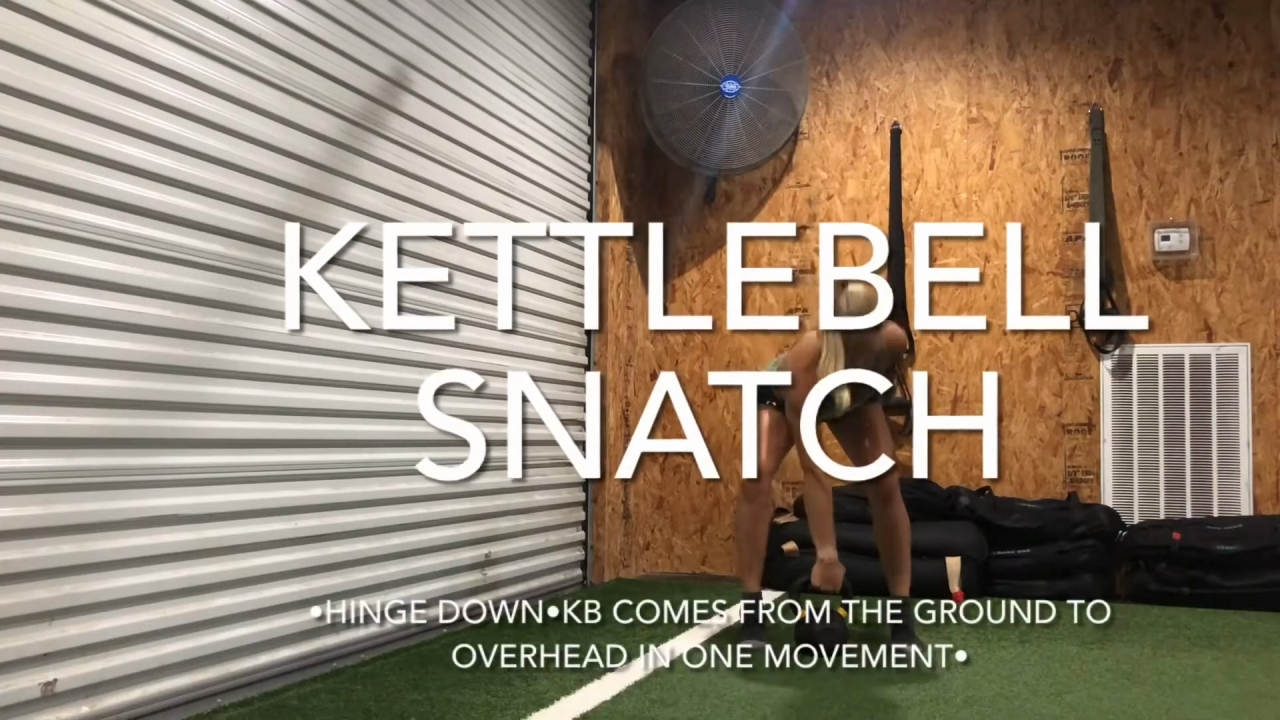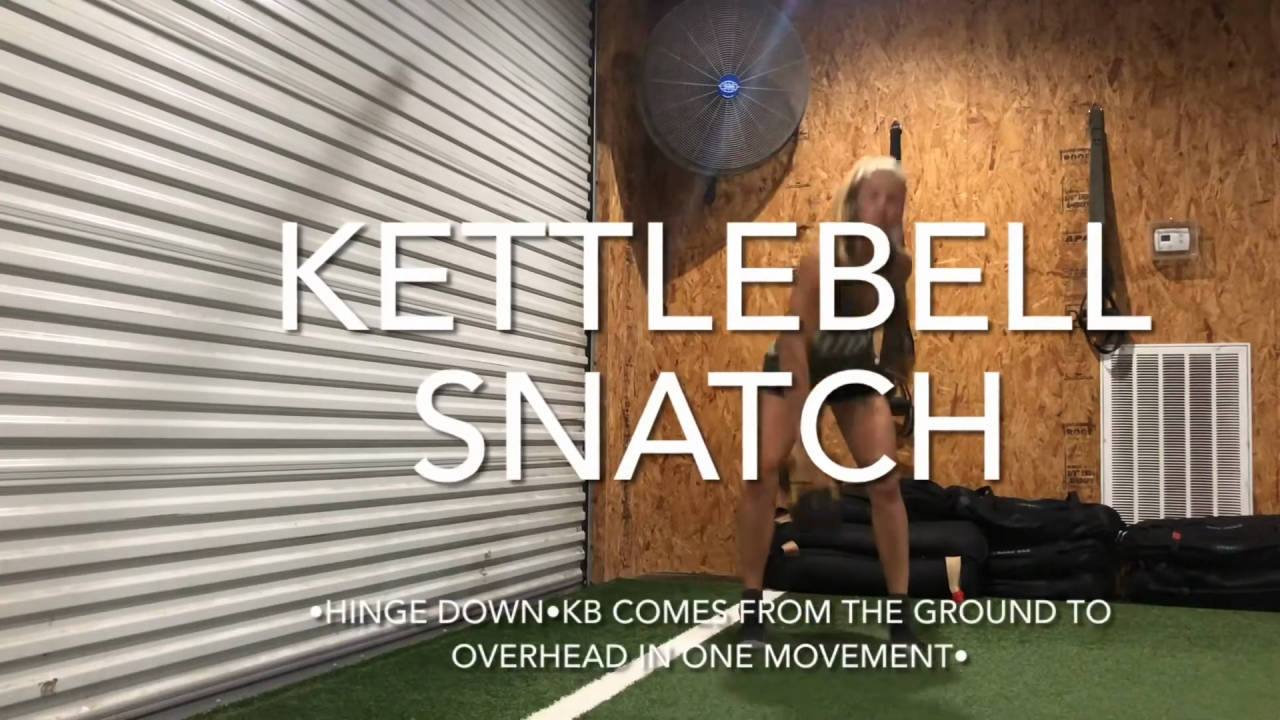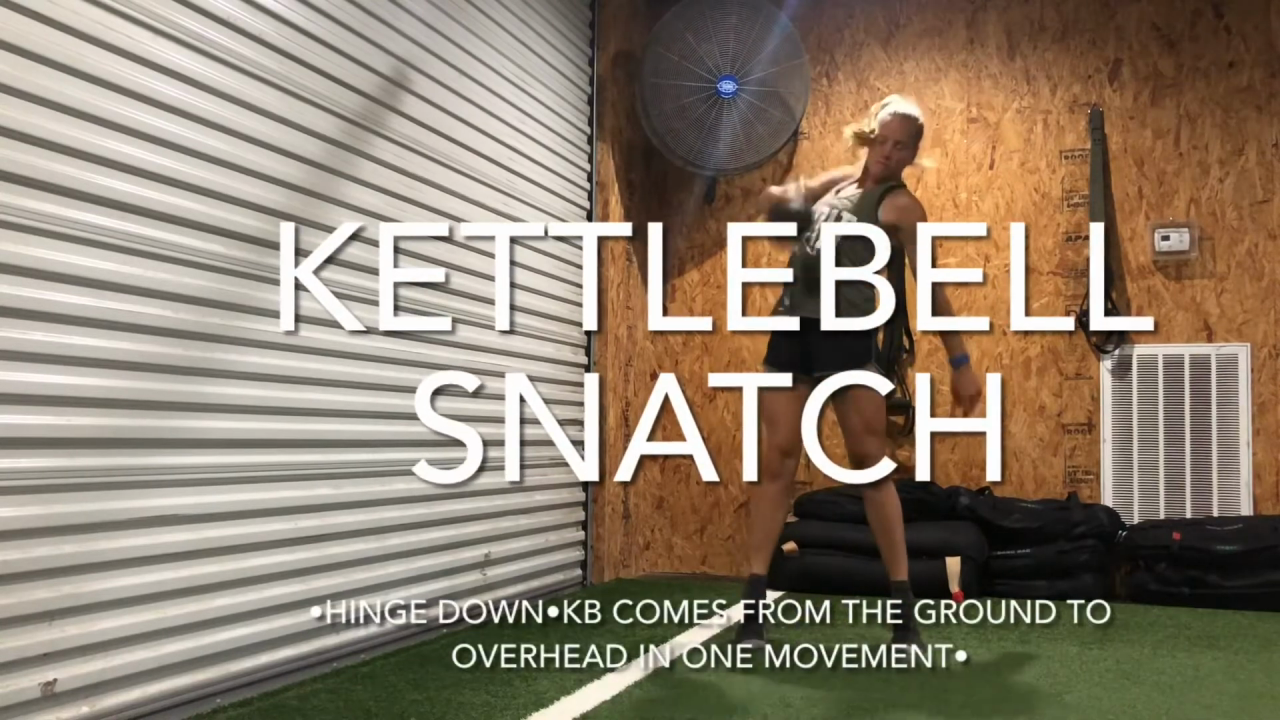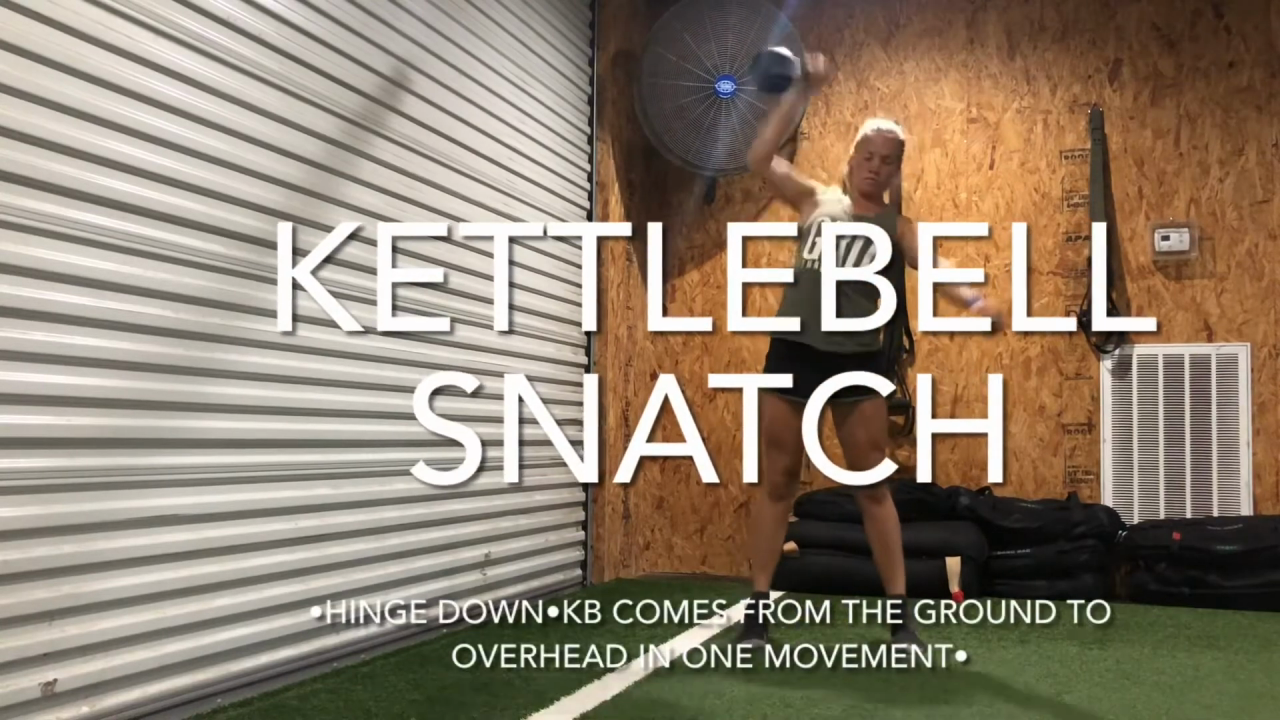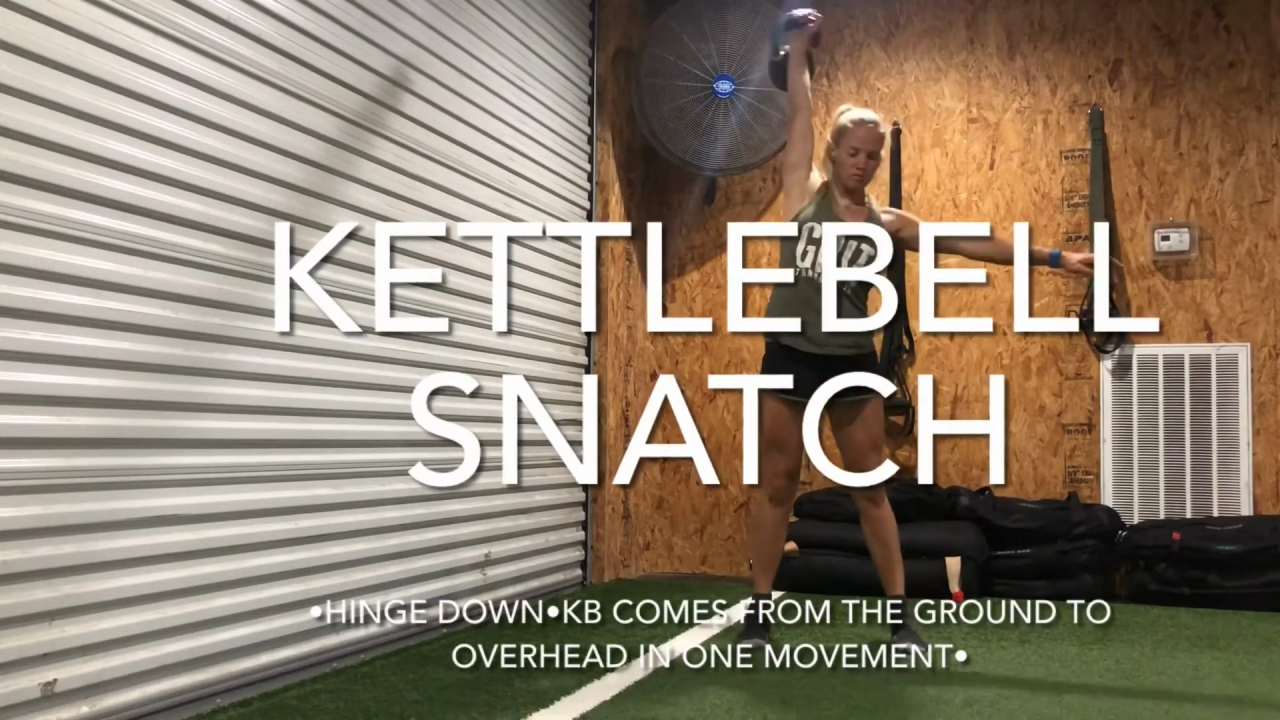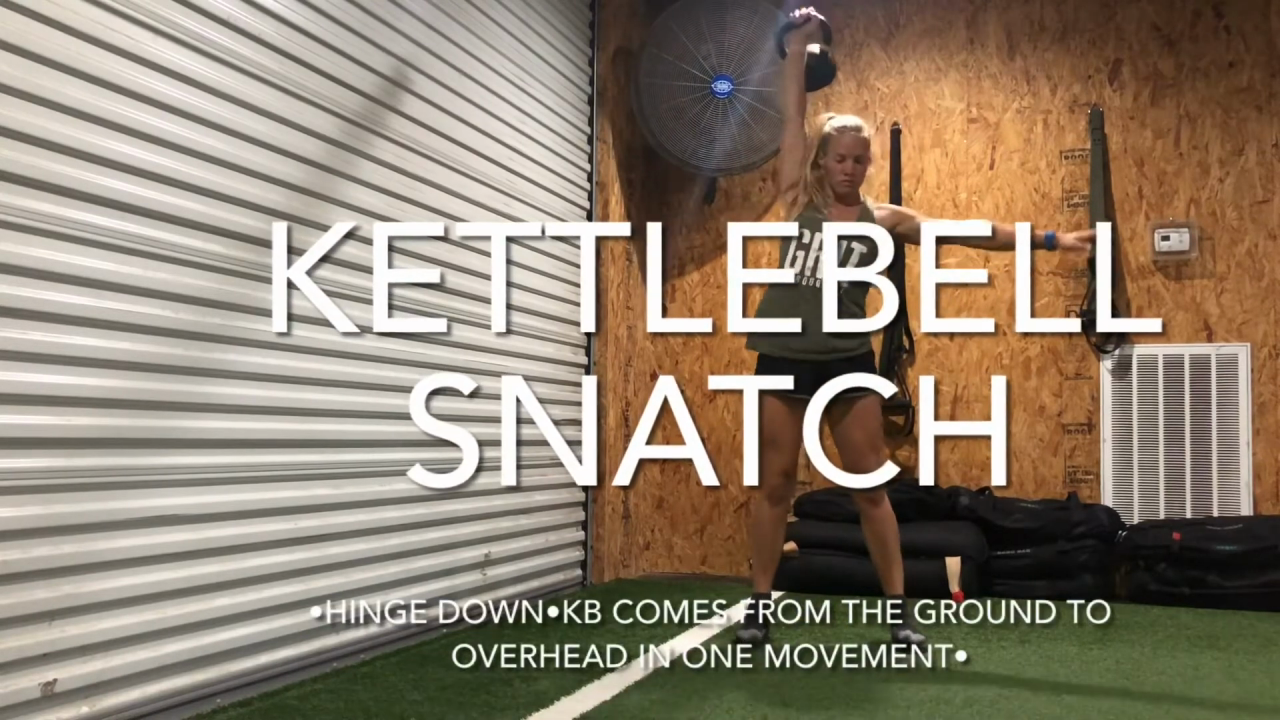
dt=0.3s
person 1, frame 1
left shoulder: (893, 340)
right shoulder: (805, 363)
right elbow: (813, 471)
left wrist: (878, 427)
right wrist: (826, 554)
left hip: (856, 399)
right hip: (781, 395)
left knee: (885, 484)
right knee: (756, 476)
left ankle: (901, 615)
right ankle: (752, 611)
person 1, frame 2
left shoulder: (899, 261)
right shoulder: (820, 259)
right elbow: (796, 343)
left wrist: (905, 366)
right wrist: (808, 435)
left hip: (856, 369)
right hip: (797, 371)
left knee: (885, 480)
right knee: (766, 470)
left ankle: (901, 611)
right ankle: (753, 606)
person 1, frame 3
left shoulder: (900, 206)
right shoulder: (842, 179)
left elbow: (931, 287)
right elbow: (789, 196)
left wrist: (960, 361)
right wrist: (785, 197)
left hip: (852, 342)
right hip: (792, 333)
left knee: (872, 467)
right knee: (776, 462)
left ankle: (902, 600)
right ankle: (755, 596)
person 1, frame 4
left shoulder: (898, 227)
right shoulder: (819, 199)
left elbow: (937, 268)
right elbow: (758, 160)
left wrist: (979, 301)
right wrist: (798, 95)
left hip: (861, 357)
right hip: (795, 350)
left knee: (871, 484)
right knee: (779, 481)
left ankle: (900, 610)
right ankle: (757, 606)
person 1, frame 5
left shoulder: (889, 223)
right shoulder: (804, 190)
left elbow: (969, 243)
right elbow: (800, 112)
left wrist: (1053, 257)
right wrist: (797, 47)
left hip: (853, 361)
right hip: (789, 355)
left knee: (870, 488)
right knee: (776, 484)
left ankle: (898, 611)
right ankle: (759, 607)
person 1, frame 6
left shoulder: (882, 220)
right shoulder: (796, 199)
left elbow: (968, 231)
right elbow: (792, 120)
left wrist: (1050, 239)
left hip: (848, 361)
right hip: (783, 359)
left knee: (869, 486)
right knee: (775, 483)
left ankle: (898, 610)
right ankle: (758, 606)
